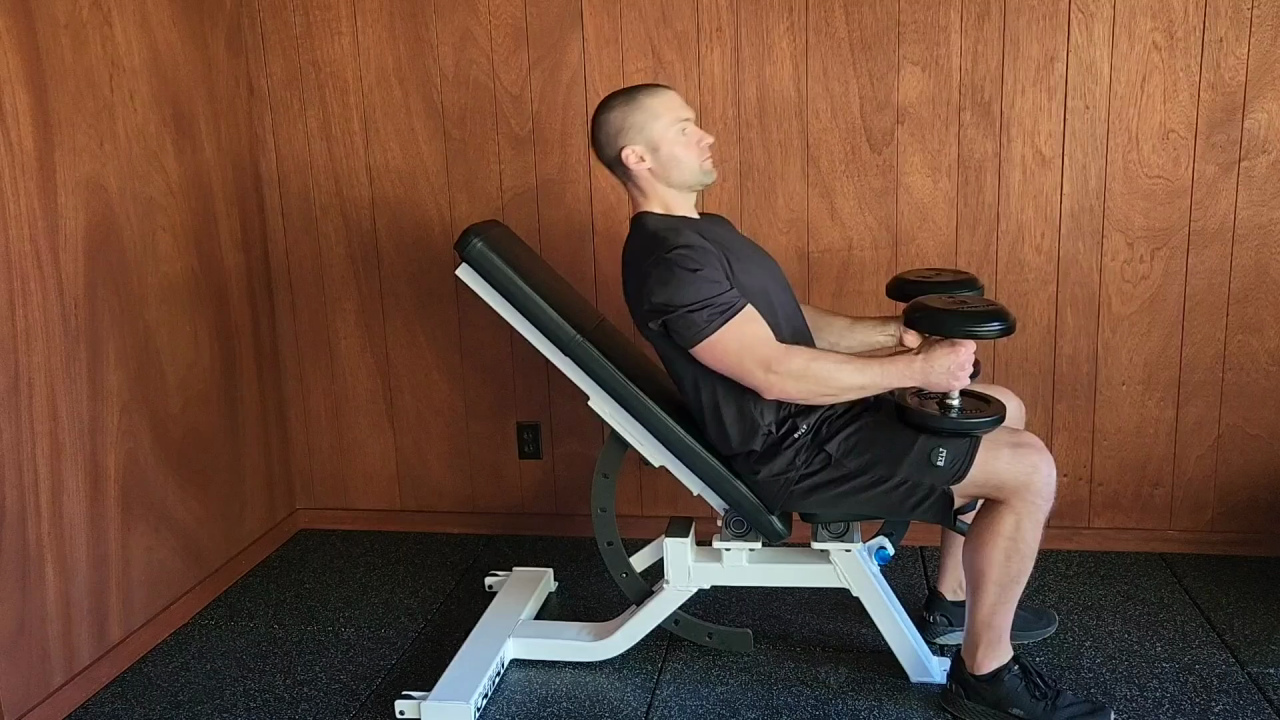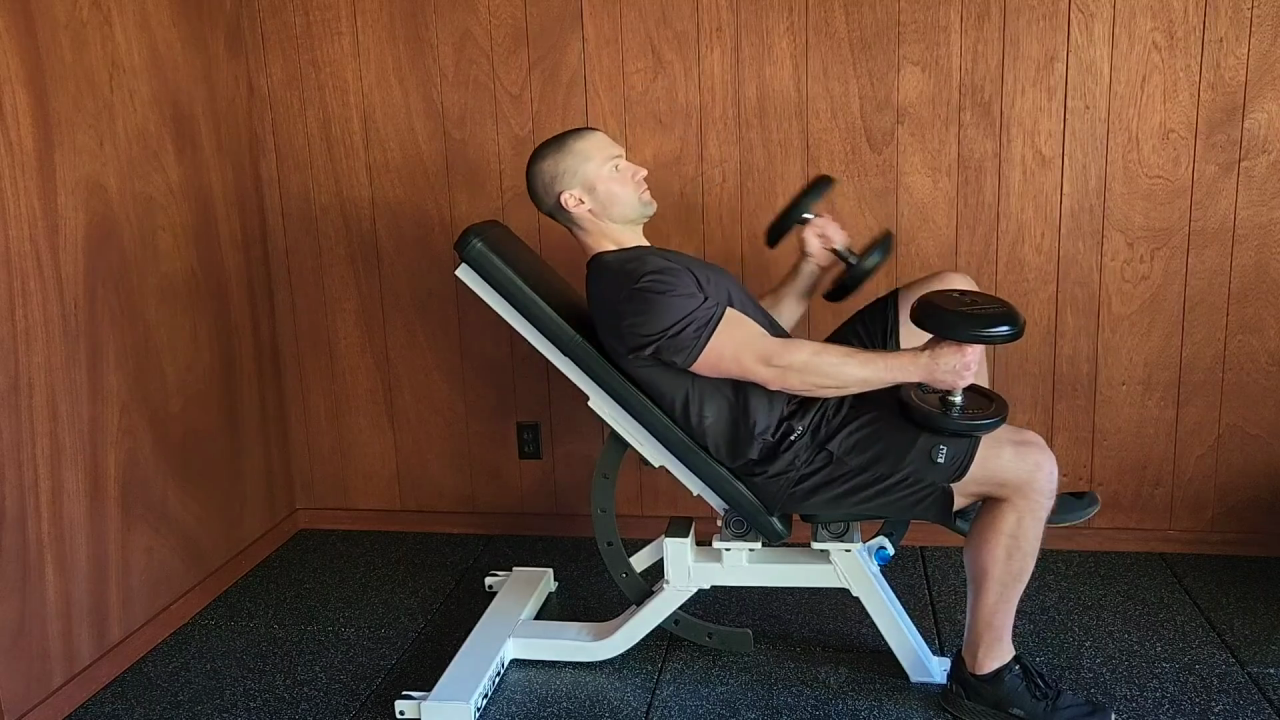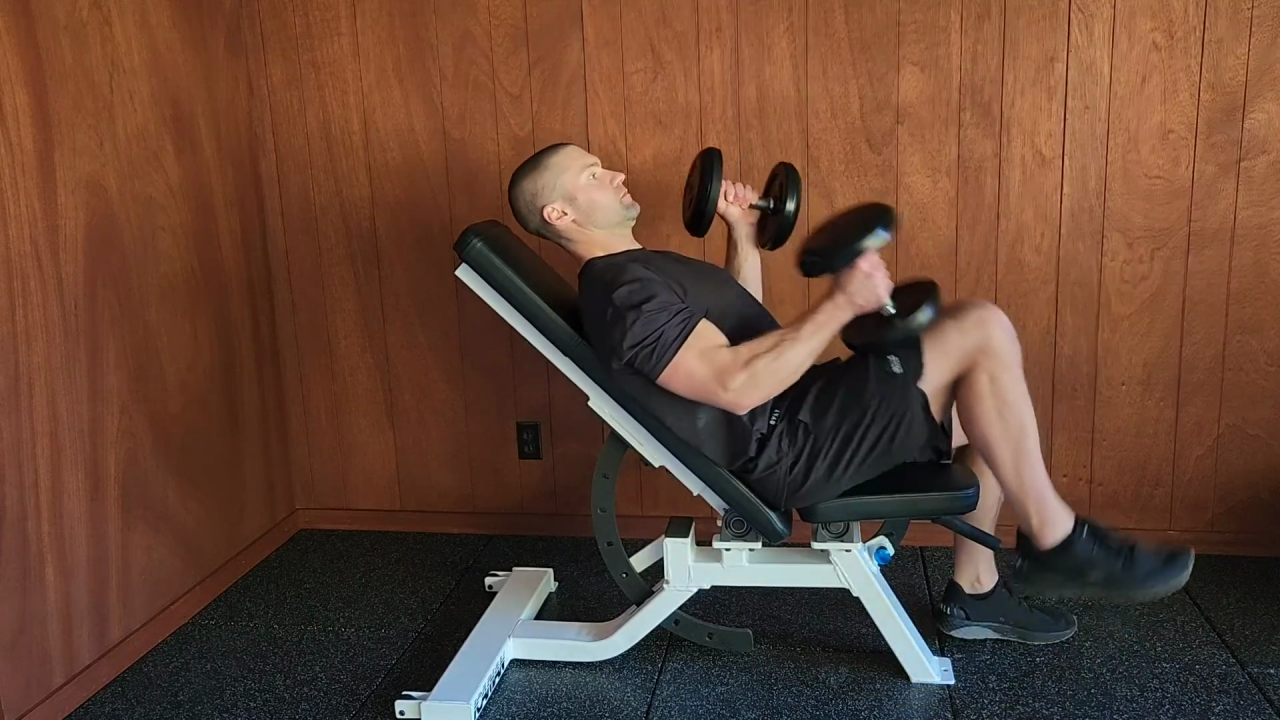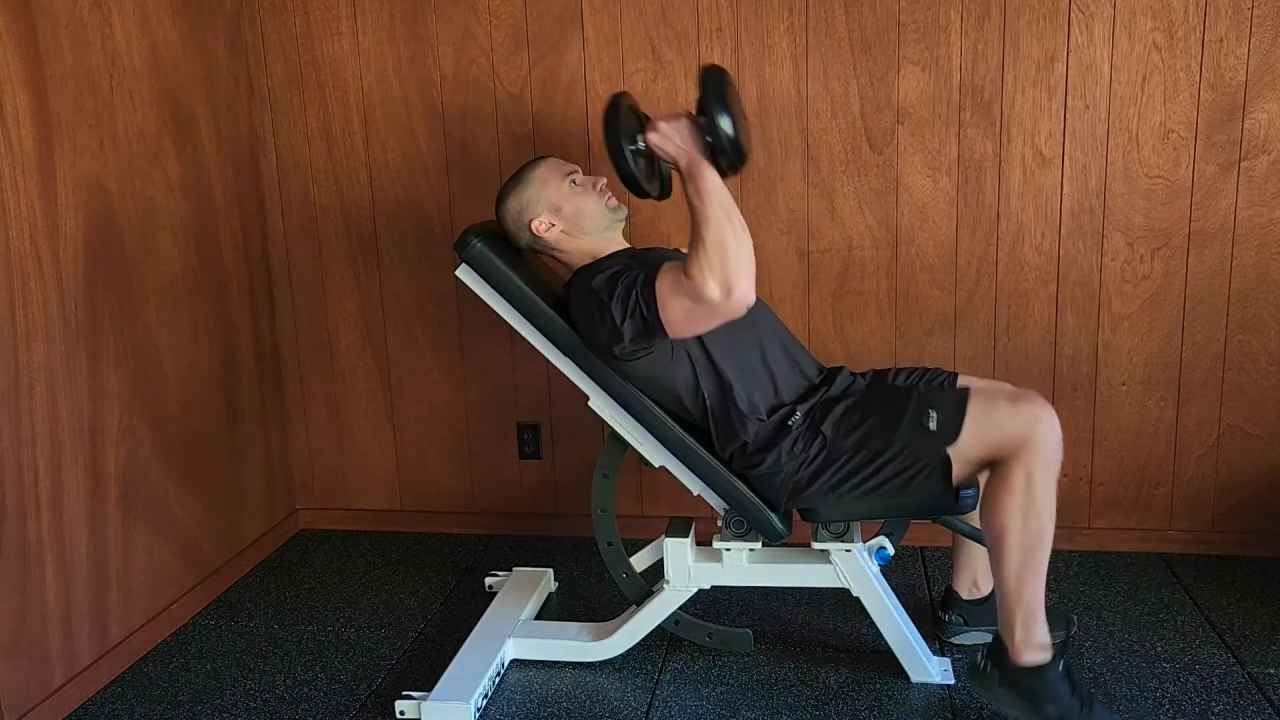
dt=0.4s
person 1, frame 1
left shoulder: (701, 233)
right shoulder: (668, 260)
left elbow: (794, 322)
right elbow: (773, 372)
left wrist: (892, 334)
right wrist: (915, 369)
left hip: (811, 415)
right hip: (793, 452)
left knee: (1003, 411)
right knee: (1030, 469)
left ankle: (952, 603)
person 1, frame 2
left shoulder: (643, 268)
right shoulder: (636, 291)
right elbow: (771, 365)
left wrist: (808, 268)
right wrist: (920, 365)
left hip: (799, 406)
right hip: (793, 450)
left knee: (954, 291)
right knee: (1031, 465)
left ankle: (1009, 516)
right ankle: (984, 672)
person 1, frame 3
left shoulder: (639, 271)
right shoulder: (621, 294)
right elbow: (741, 386)
left wrist: (743, 236)
right wrist: (843, 303)
left hip: (799, 423)
right hip: (790, 449)
left knee: (989, 420)
right knee: (983, 330)
left ankle: (974, 592)
right ankle: (1055, 542)
person 1, frame 4
left shoulder: (630, 272)
right shoulder: (608, 297)
left elbow: (722, 269)
right elbow: (728, 288)
left wrist: (690, 158)
right wrist: (693, 159)
left hip: (820, 401)
right hip: (799, 445)
left knee: (1017, 411)
right knee: (1032, 427)
left ankle: (970, 600)
right ankle: (1025, 661)
